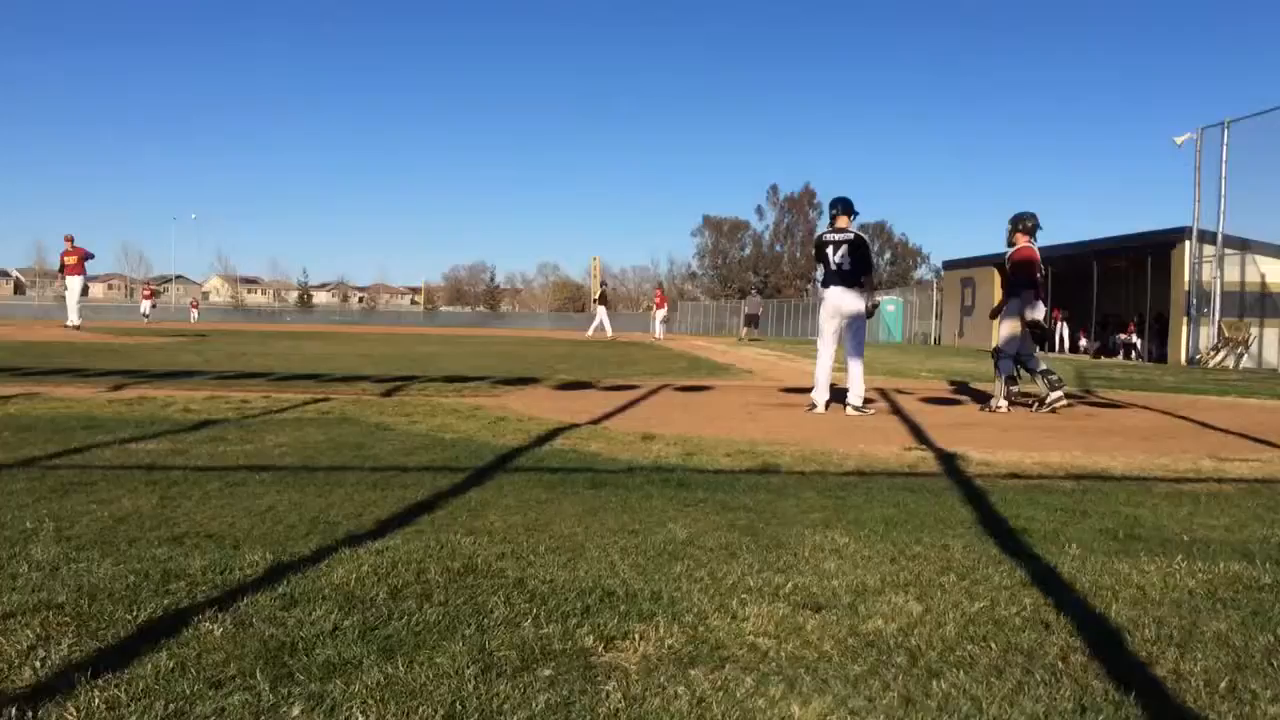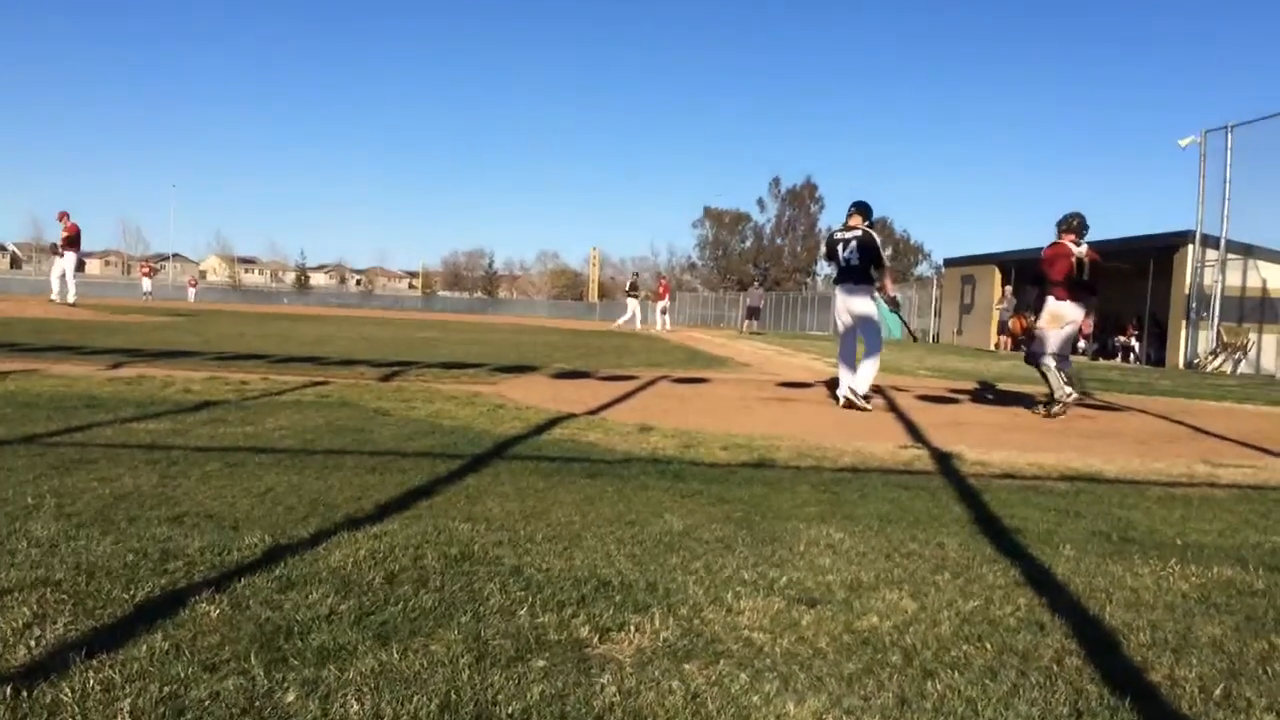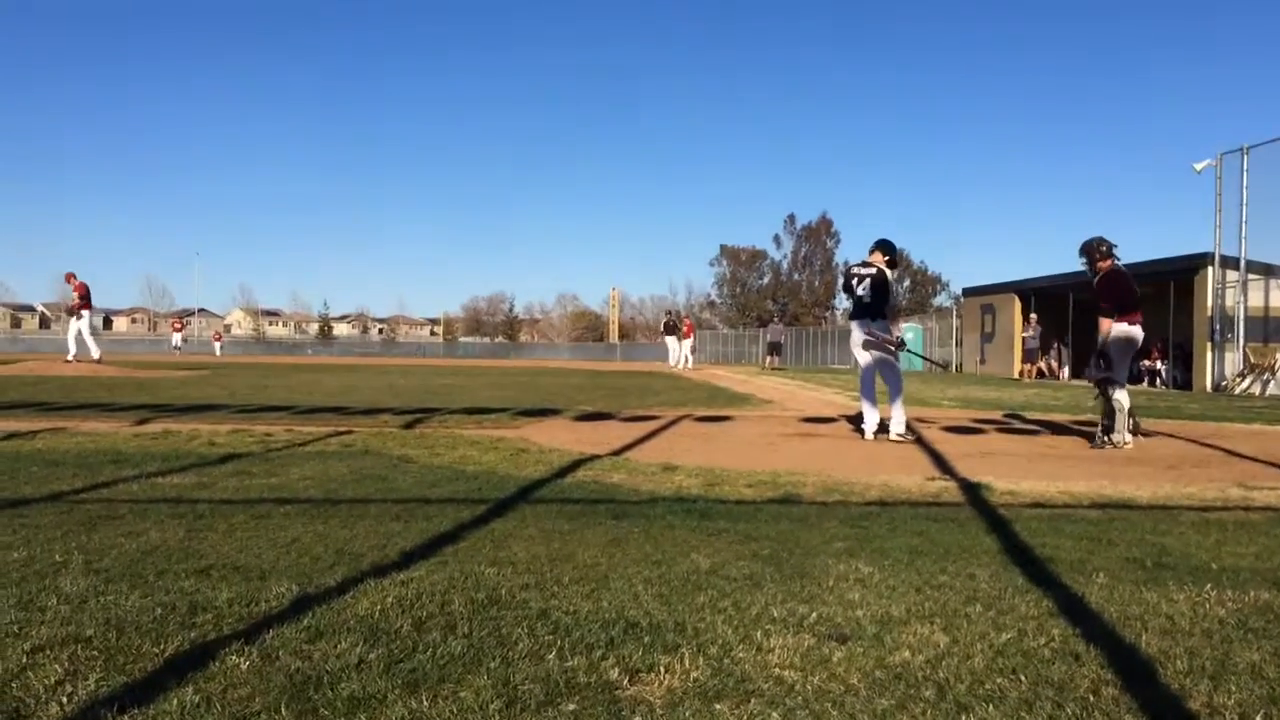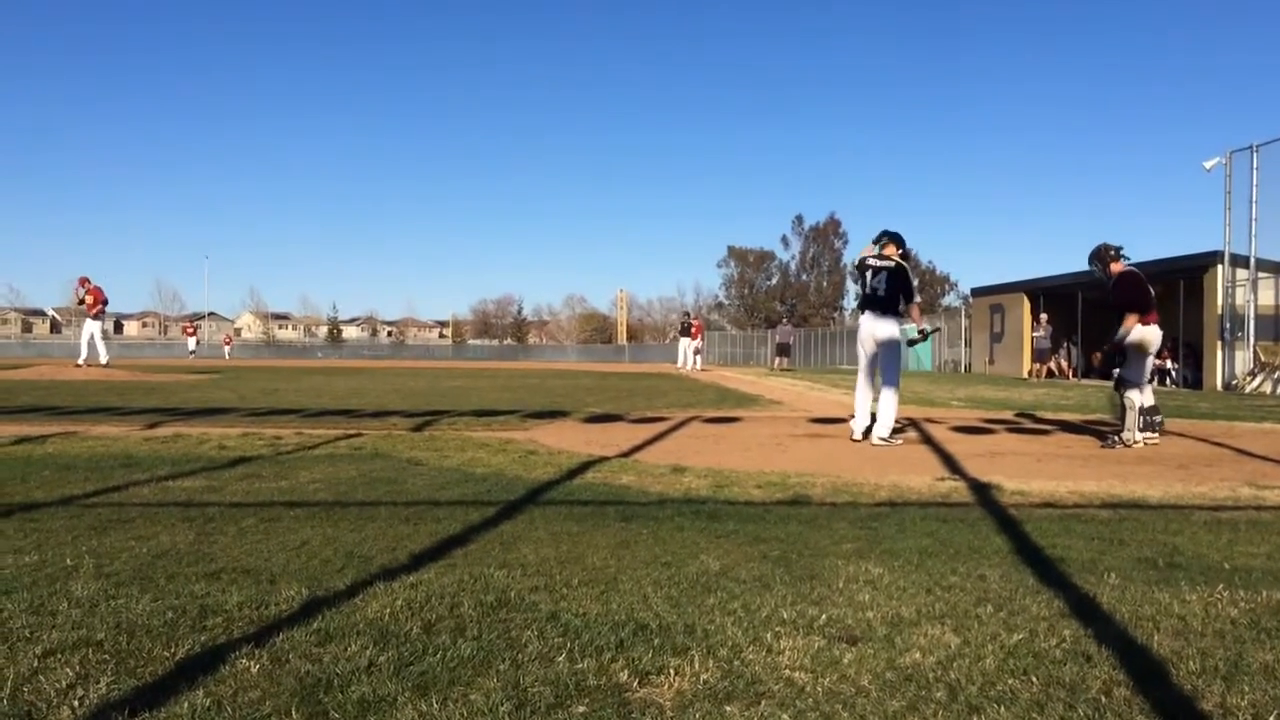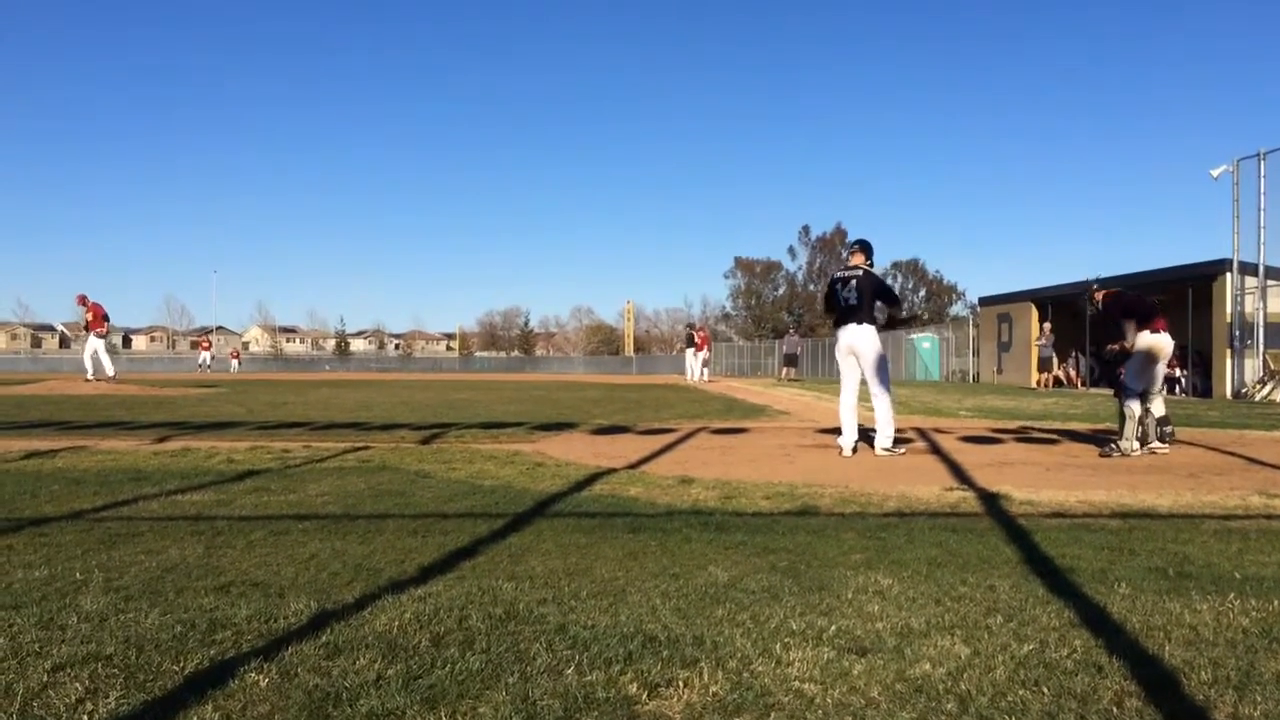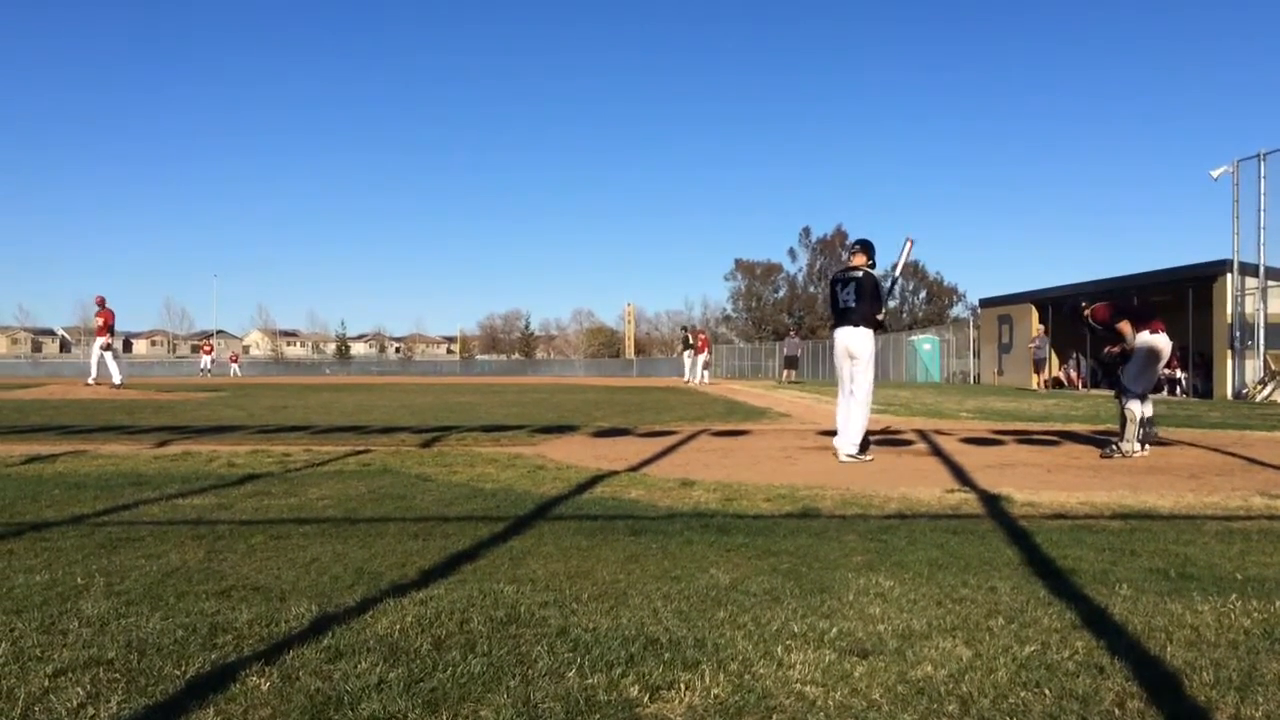
dt=0.7s
person 1, frame 1
left shoulder: (822, 238)
right shoulder: (859, 239)
right elbow: (868, 274)
right wrist: (870, 301)
left hip: (831, 295)
right hip: (854, 297)
left knee: (825, 349)
right knee: (855, 351)
left ankle: (819, 400)
right ankle: (854, 402)
person 1, frame 2
left shoulder: (833, 236)
right shoulder: (868, 235)
right elbow: (881, 268)
right wrist: (890, 293)
left hip: (841, 293)
right hip: (862, 295)
left knee: (846, 345)
right knee: (874, 345)
left ankle: (844, 393)
right ankle: (857, 389)
person 1, frame 3
left shoulder: (851, 270)
right shoulder: (883, 273)
right elbow: (888, 307)
right wrist: (897, 333)
left hip: (857, 329)
right hip: (878, 329)
left knee: (867, 378)
right knee: (894, 379)
left ankle: (869, 427)
right ankle: (898, 428)
person 1, frame 4
left shoulder: (866, 261)
right shoulder: (900, 268)
right elbow: (911, 302)
left wrist: (873, 244)
right wrist: (921, 326)
left hip: (865, 322)
right hip: (888, 324)
left knee: (864, 377)
right knee: (889, 381)
left ankle: (859, 427)
right ankle: (881, 433)
person 1, frame 5
left shoulder: (835, 278)
right shoulder: (869, 276)
left elbow: (828, 310)
right elbow: (894, 302)
right wrist: (894, 317)
left hip: (843, 335)
right hip: (865, 332)
left knee: (848, 390)
right knee: (879, 389)
left ankle: (848, 443)
right ankle: (884, 442)
person 1, frame 6
left shoulder: (836, 278)
right shoulder: (869, 278)
left elbow: (834, 311)
right elbow: (879, 315)
right wrist: (875, 322)
left hip: (840, 334)
right hip: (861, 334)
left knee: (845, 391)
right knee: (860, 393)
left ankle: (842, 442)
right ankle: (850, 448)
person 2, frame 1
left shoulder: (1021, 253)
right shoulder: (1030, 252)
left elbow: (1028, 287)
left wrist: (1031, 317)
right wrist: (999, 307)
left hip: (1021, 309)
right hip: (1029, 309)
left knee: (1004, 353)
right knee: (1025, 355)
left ankle: (1000, 400)
right ankle: (1053, 393)
person 2, frame 2
left shoulder: (1054, 249)
right shoulder: (1092, 257)
left elbow: (1037, 280)
right elbow: (1093, 291)
right wrist: (1089, 317)
left hip: (1056, 305)
right hip: (1078, 309)
left knee: (1038, 353)
right knee: (1061, 355)
left ankle: (1064, 393)
right ankle: (1059, 401)
person 2, frame 3
left shoulder: (1107, 277)
right shoulder: (1121, 274)
left elbow: (1107, 314)
left wrist: (1101, 346)
left hip: (1120, 331)
right hip: (1132, 330)
left knee: (1114, 383)
right knee: (1111, 381)
left ankle: (1120, 436)
right ankle: (1110, 428)
person 2, frame 4
left shoulder: (1124, 278)
right shoulder: (1132, 275)
left elbow: (1132, 315)
left wrist: (1116, 342)
right wrist: (1119, 340)
left hip: (1139, 332)
right hip: (1150, 330)
left knee: (1128, 382)
right knee: (1141, 382)
left ankle: (1130, 435)
right ankle: (1150, 429)
person 2, frame 5
left shoulder: (1107, 299)
right shoulder: (1120, 296)
left elbow: (1130, 323)
left wrist: (1125, 346)
right wrist: (1123, 345)
left hip: (1150, 339)
right hip: (1164, 340)
left knee: (1128, 389)
right knee: (1151, 391)
left ankle: (1128, 443)
right ankle: (1159, 440)
person 2, frame 6
left shoulder: (1097, 313)
right shoulder: (1105, 310)
left elbow: (1128, 330)
left wrist: (1124, 349)
right wrist: (1119, 348)
left hip: (1149, 340)
right hip: (1162, 341)
left knee: (1129, 391)
right knee: (1141, 392)
left ankle: (1128, 446)
right ankle: (1143, 442)
